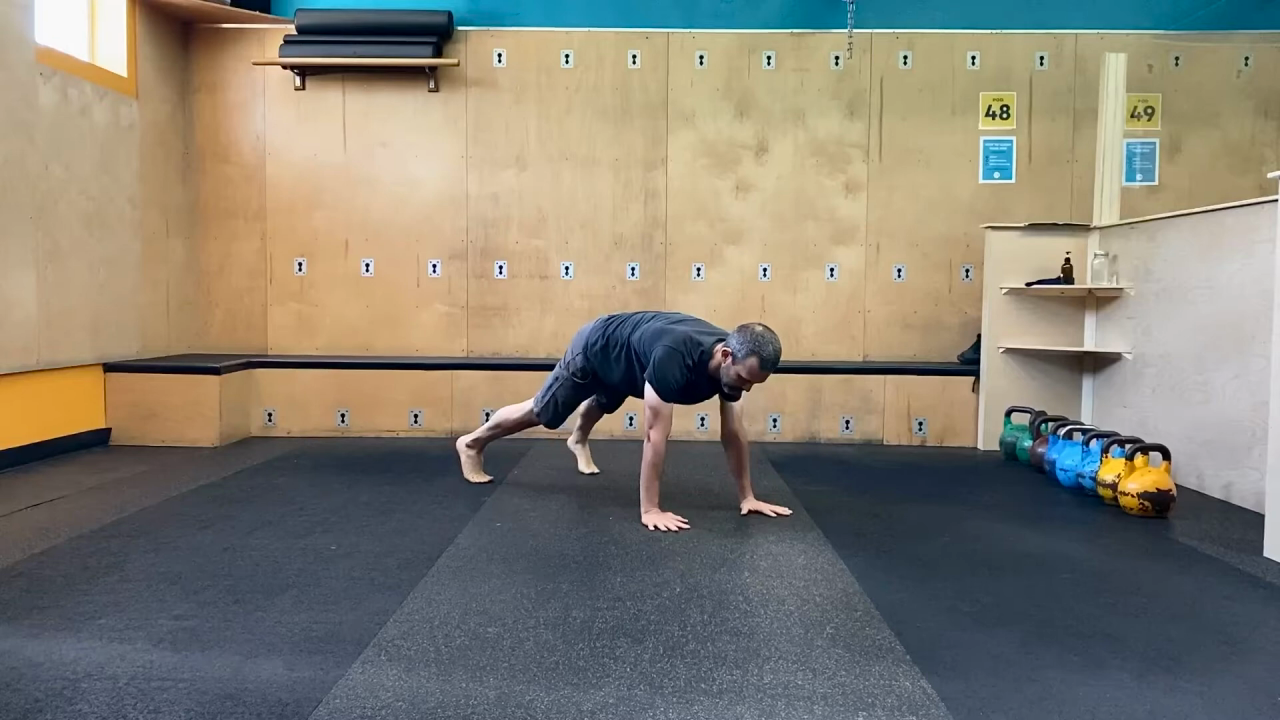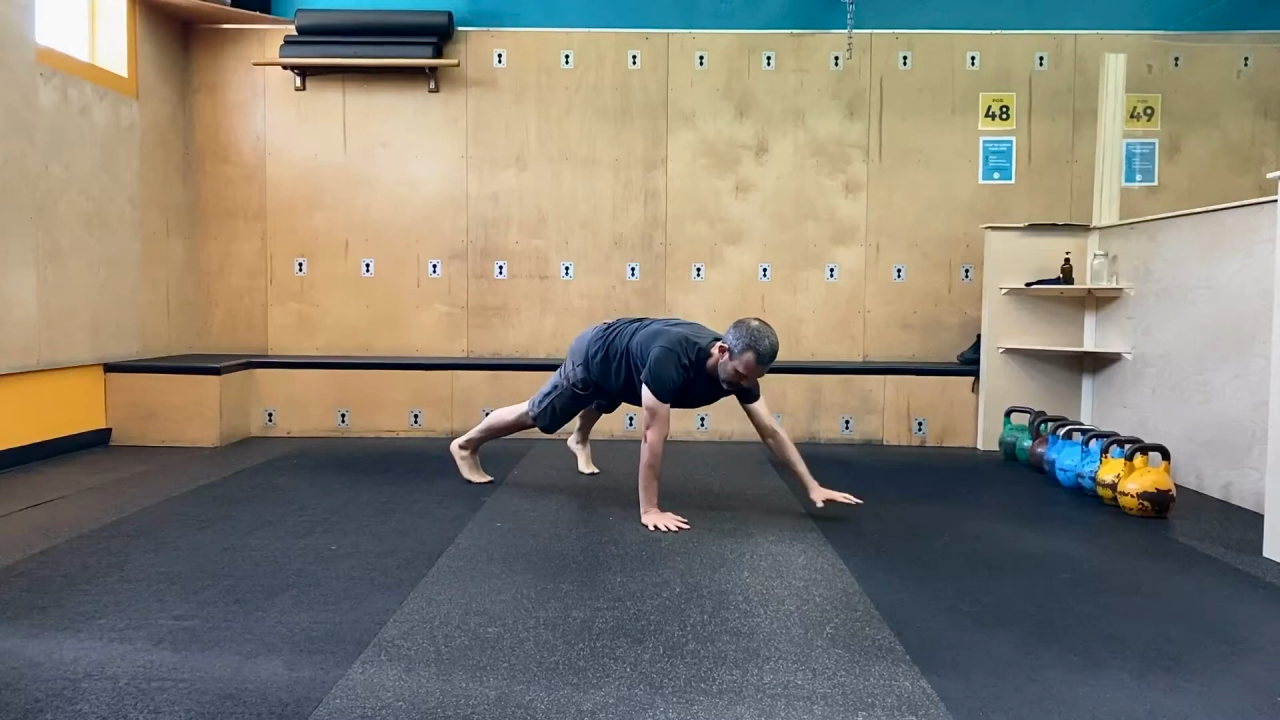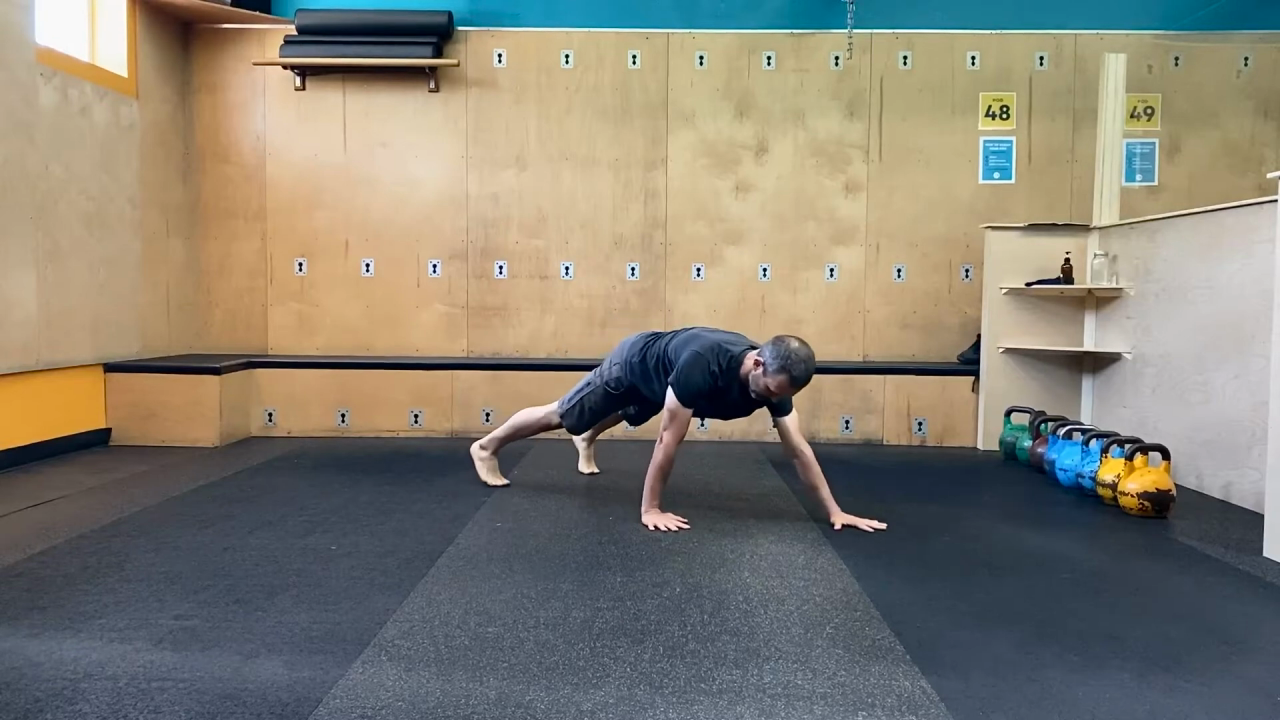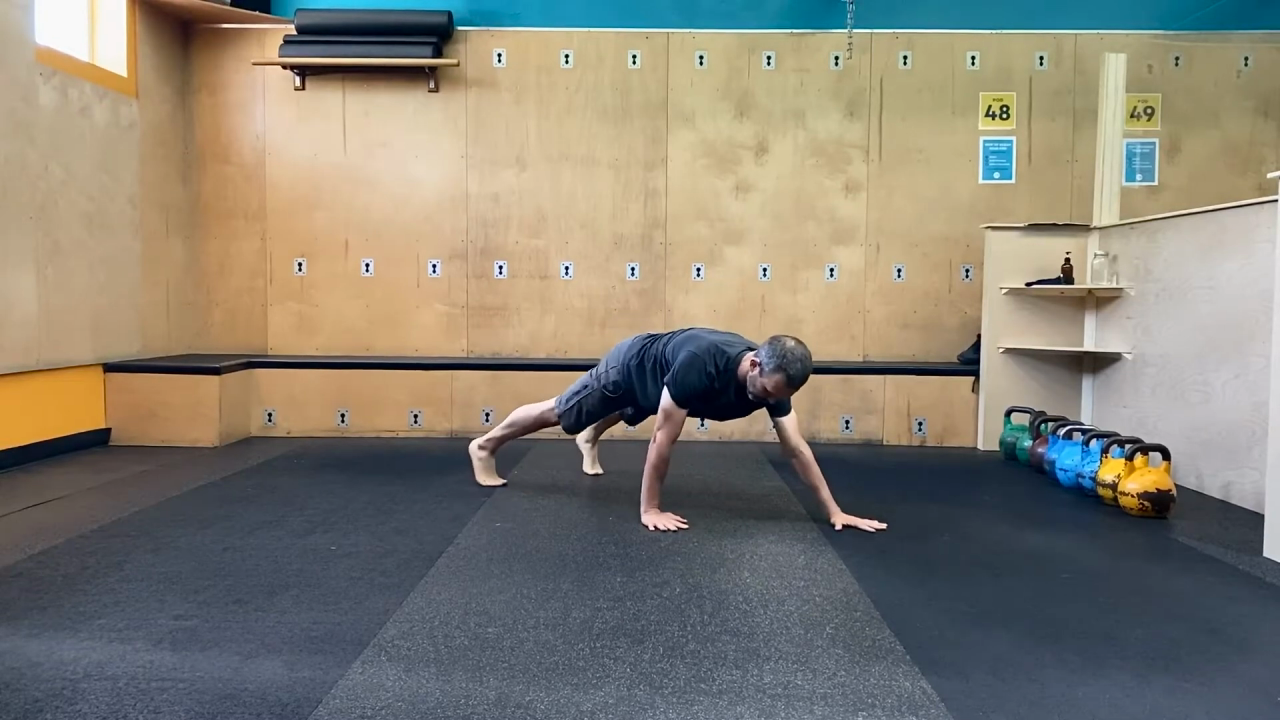
dt=0.5s
person 1, frame 1
left shoulder: (734, 361)
right shoulder: (674, 356)
left elbow: (733, 434)
right elbow: (656, 434)
left wrist: (747, 496)
right wrist: (650, 510)
left hip: (620, 356)
right hip: (594, 348)
left knee: (604, 403)
right knee: (541, 413)
left ankle: (579, 439)
right ankle: (472, 444)
person 1, frame 2
left shoulder: (739, 368)
right shoulder: (673, 359)
left elbow: (770, 430)
right elbow: (654, 436)
left wrist: (813, 486)
right wrist: (650, 511)
left hip: (621, 365)
right hip: (594, 354)
left knee: (601, 402)
right knee: (534, 415)
left ankle: (579, 440)
right ankle: (466, 446)
person 1, frame 3
left shoulder: (773, 380)
right shoulder: (703, 364)
left elbow: (798, 447)
right elbow: (669, 438)
left wrist: (835, 511)
right wrist: (650, 510)
left hip: (651, 384)
right hip: (633, 362)
left knee: (626, 414)
right knee: (561, 415)
left ankle: (587, 441)
right ankle: (487, 448)
person 1, frame 4
left shoulder: (771, 380)
right shoulder: (700, 364)
left elbow: (796, 447)
right elbow: (663, 439)
left wrist: (834, 510)
right wrist: (650, 510)
left hip: (652, 386)
right hip: (630, 366)
left knee: (623, 414)
right knee: (557, 413)
left ankle: (589, 439)
right ankle: (485, 447)
